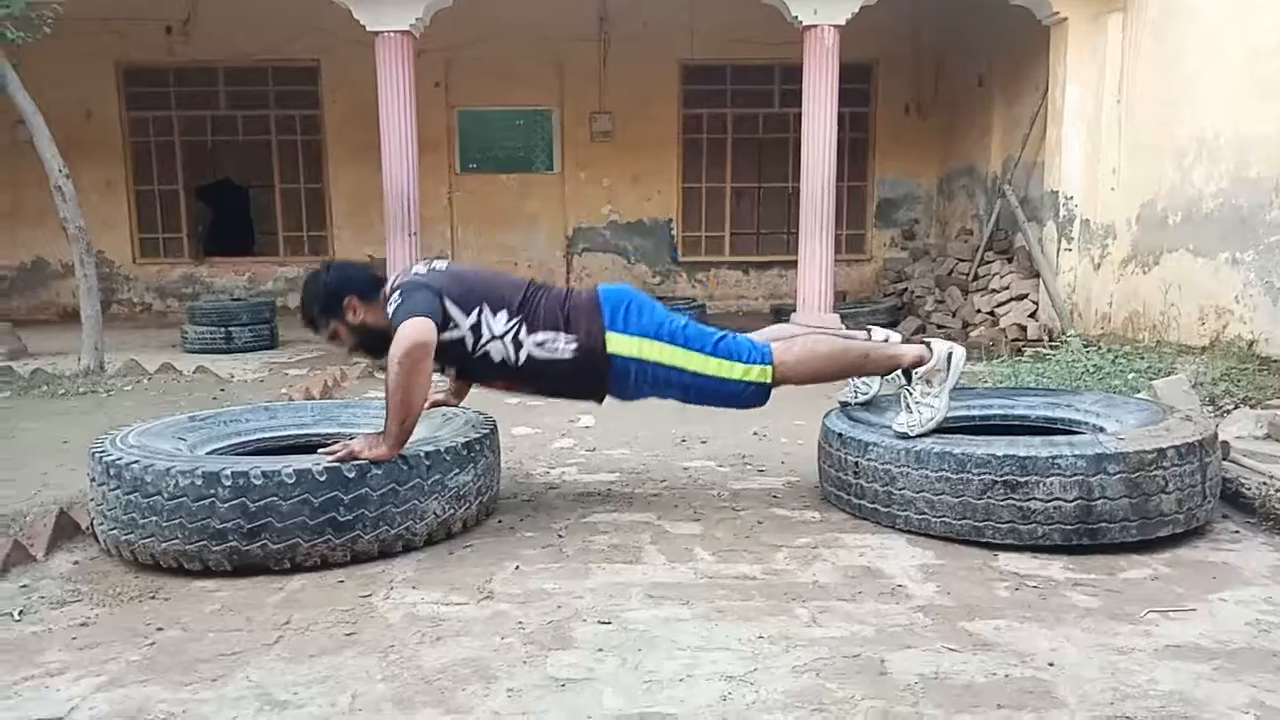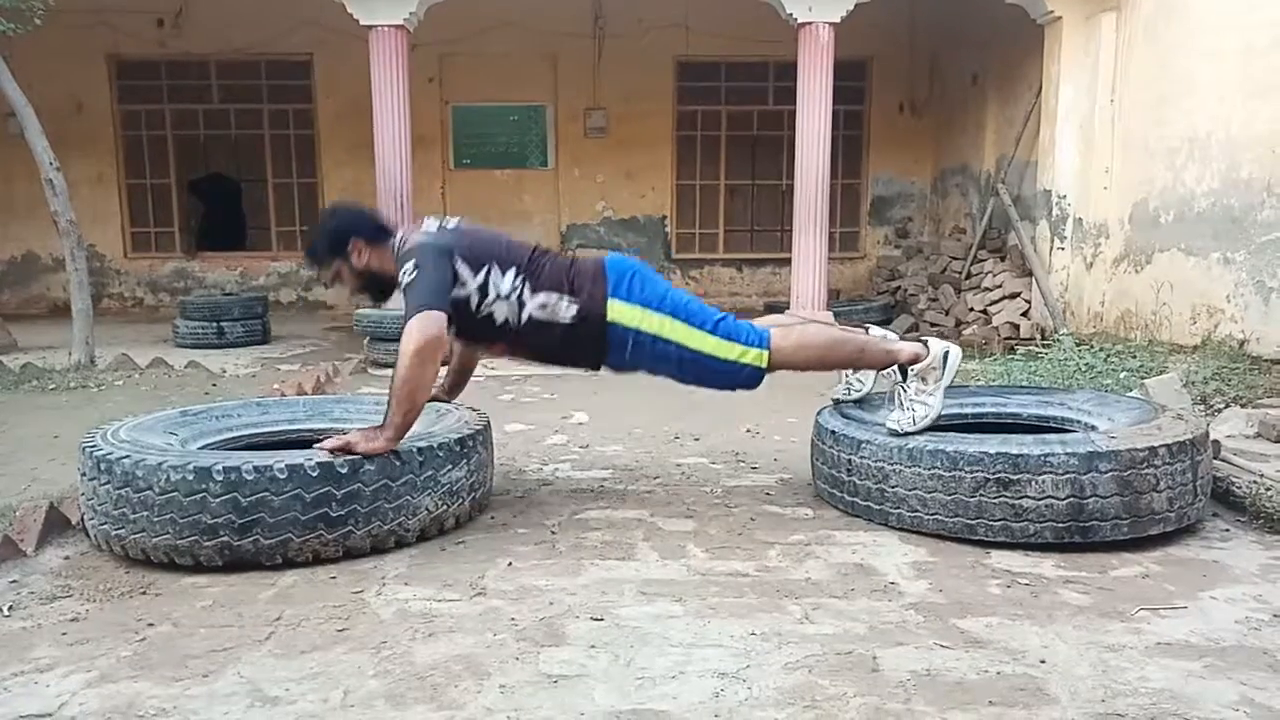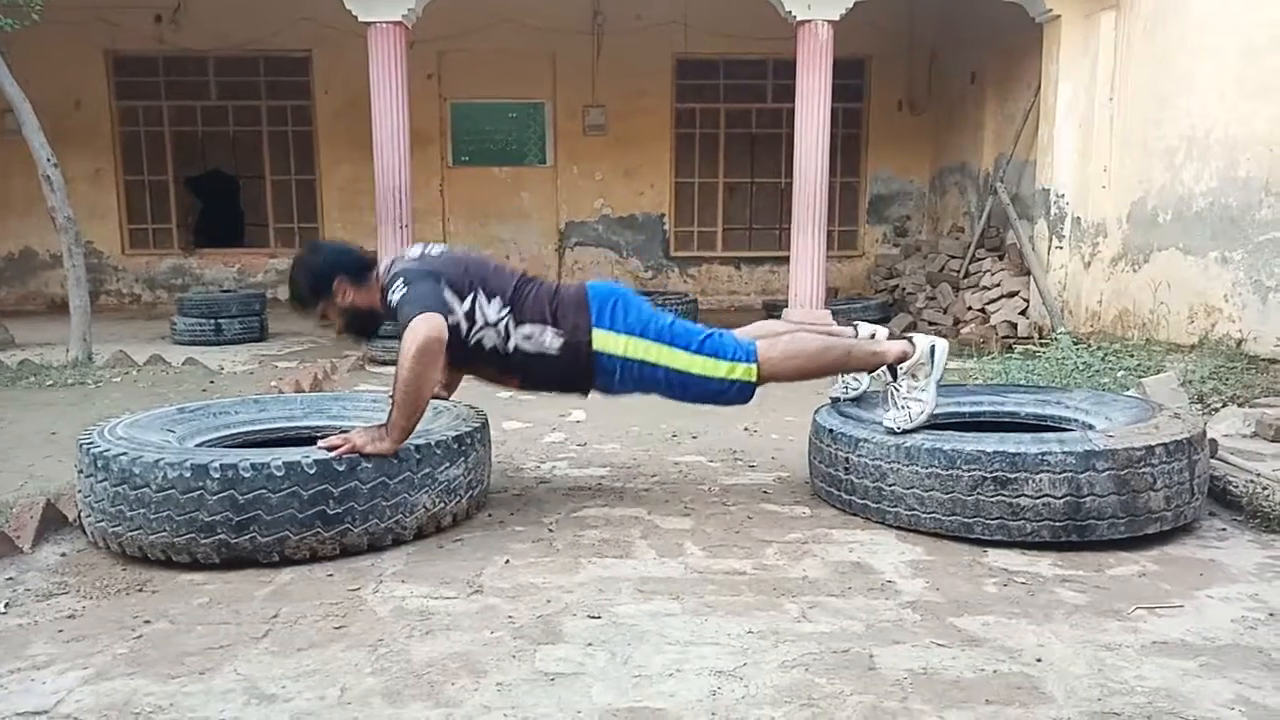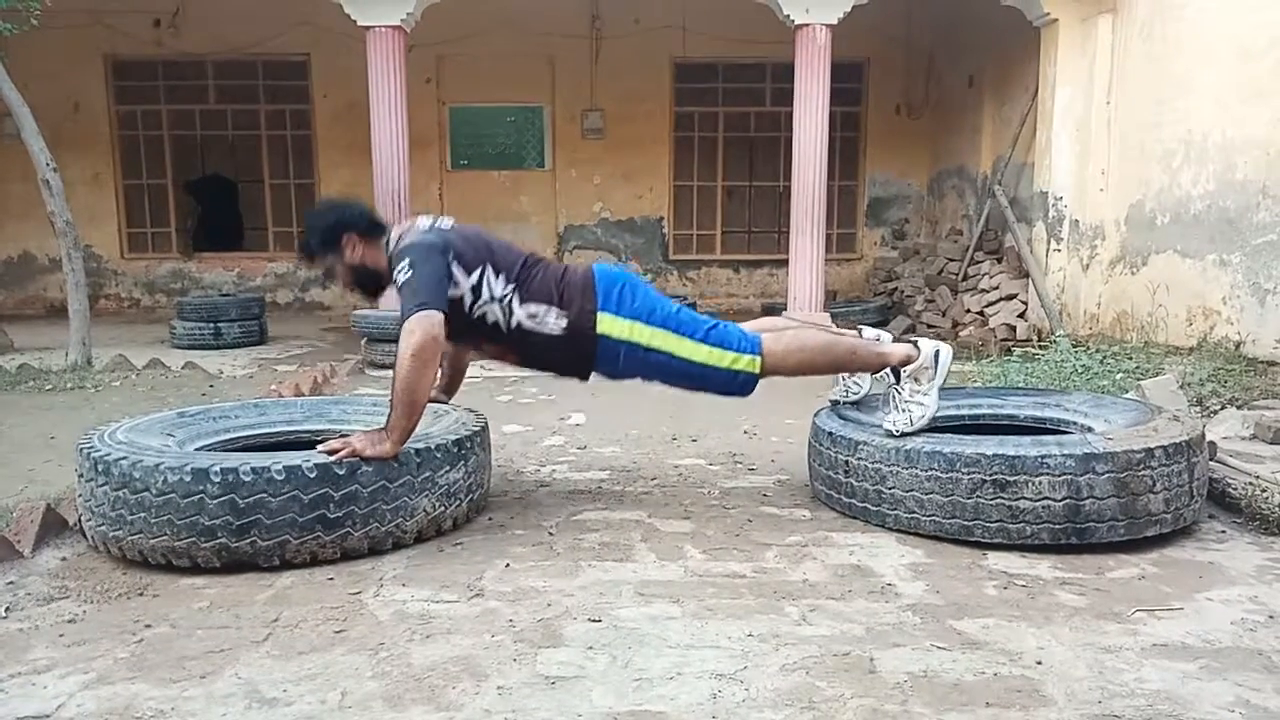
dt=0.5s
person 1, frame 1
left shoulder: (405, 294)
right shoulder: (430, 291)
left elbow: (415, 344)
left wrist: (389, 441)
right wrist: (453, 393)
left hip: (611, 340)
right hip: (604, 324)
left knee: (763, 367)
right knee: (749, 351)
left ankle: (921, 357)
right ankle: (865, 339)
person 1, frame 2
left shoulder: (417, 254)
right shoulder: (433, 248)
left elbow: (424, 339)
right elbow: (465, 329)
left wrist: (389, 432)
right wrist: (447, 392)
left hip: (612, 310)
right hip: (606, 303)
left knee: (759, 351)
right knee: (744, 338)
left ankle: (918, 357)
right ankle: (868, 336)
person 1, frame 3
left shoulder: (403, 278)
right shoulder: (422, 272)
left elbow: (424, 341)
left wrist: (390, 435)
right wrist: (436, 389)
left hip: (597, 334)
right hip: (591, 320)
left knee: (752, 363)
right knee: (736, 344)
left ankle: (904, 354)
right ankle: (858, 337)
person 1, frame 4
left shoulder: (412, 252)
right shoulder: (426, 245)
left elbow: (424, 338)
right elbow: (457, 330)
left wrist: (392, 437)
right wrist: (443, 395)
left hip: (601, 319)
right hip: (595, 311)
left knee: (751, 357)
right knee: (734, 337)
left ankle: (909, 360)
right ankle: (863, 337)
